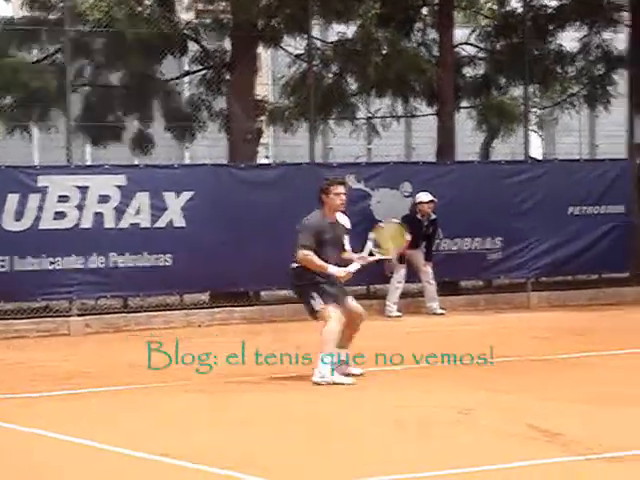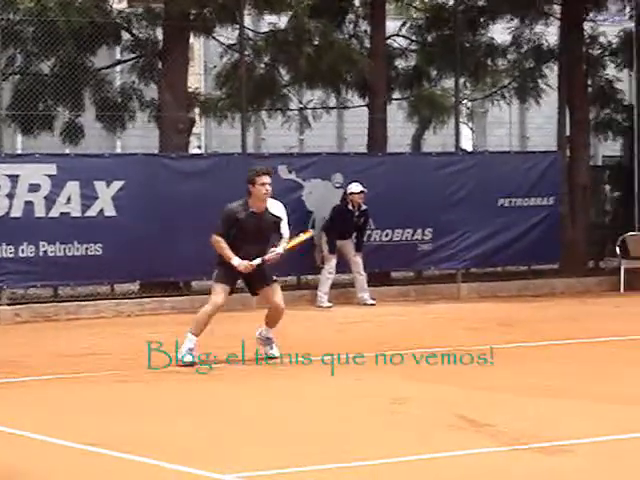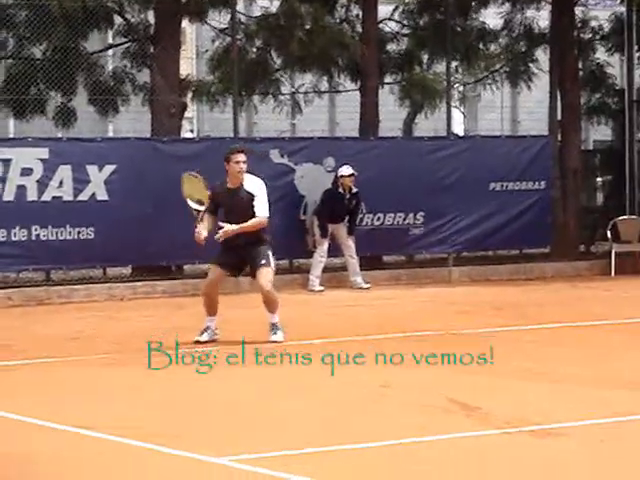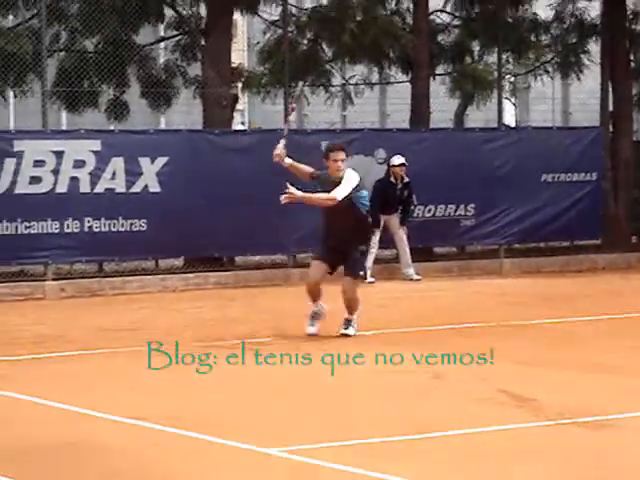
dt=0.5s
person 1, frame 1
left shoulder: (343, 221)
right shoulder: (312, 223)
left elbow: (343, 252)
right elbow: (303, 256)
left wrist: (356, 258)
right wrist: (331, 269)
left hip: (327, 279)
right hip: (308, 279)
left knee: (357, 314)
right knee: (335, 318)
left ankle: (339, 361)
right ankle: (324, 370)
person 1, frame 2
left shoulder: (278, 209)
right shoulder: (233, 210)
left elbow: (285, 237)
right elbow: (217, 238)
left wrist: (279, 250)
right wrist: (235, 260)
left hip: (257, 264)
right hip: (232, 264)
left knee: (278, 306)
right knee: (215, 302)
left ankle: (265, 336)
right ankle: (188, 346)
person 1, frame 3
left shoulder: (256, 185)
right shoulder: (218, 189)
left elbow: (262, 220)
right elbow: (210, 213)
left wrist: (236, 228)
right wrist: (203, 230)
left hip: (257, 243)
right hip: (231, 245)
left knee: (266, 286)
right knee: (209, 286)
left ankle: (275, 325)
right ankle: (211, 327)
person 1, frame 4
left shoulder: (351, 178)
right shoulder: (325, 177)
left elbow: (331, 199)
right elbow: (309, 173)
left wrist: (298, 196)
right wrist: (286, 161)
left hip: (357, 242)
right hip: (332, 239)
left knee: (349, 291)
right knee: (312, 281)
left ankle: (350, 318)
right ankle: (318, 309)
person 2, frame 1
left shoulder: (433, 220)
right shoulder: (408, 219)
left elbow: (430, 241)
left wrist: (428, 259)
right wrist: (401, 260)
left hip: (416, 248)
left knee: (428, 273)
right knee: (399, 275)
left ankle: (433, 306)
right ankle: (390, 309)
person 2, frame 2
left shoulder: (364, 211)
right shoulder: (339, 210)
left elbow: (361, 232)
right elbow: (331, 231)
left wrist: (358, 249)
right wrist: (331, 251)
left hip: (347, 239)
right hip: (330, 238)
left knee: (358, 264)
right knee: (330, 266)
left ankle: (364, 297)
right ankle: (321, 299)
person 2, frame 3
left shoulder: (355, 194)
right shoulder: (330, 193)
left elbow: (354, 214)
right elbow: (323, 214)
left wrist: (351, 232)
right wrist: (324, 234)
left hip: (340, 223)
right hip: (323, 222)
left knee: (350, 249)
right knee: (322, 250)
left ankle: (357, 281)
right ankle: (313, 283)
person 2, frame 4
left shoulder: (406, 184)
right shoulder: (381, 184)
left elbow: (407, 203)
right elbow: (375, 203)
left wrist: (403, 221)
right wrist: (375, 222)
left hip: (393, 215)
right hip: (377, 214)
left knee: (402, 241)
right knee: (373, 242)
left ankle: (408, 272)
right ankle: (365, 274)
